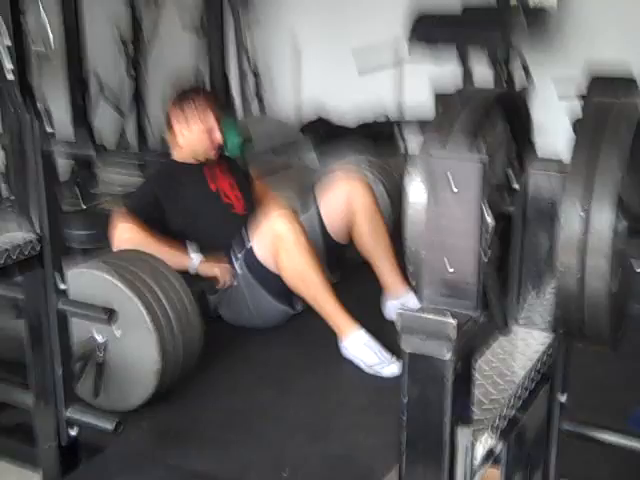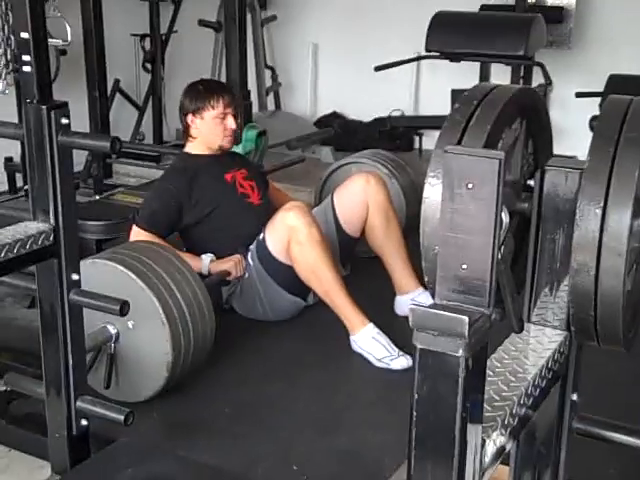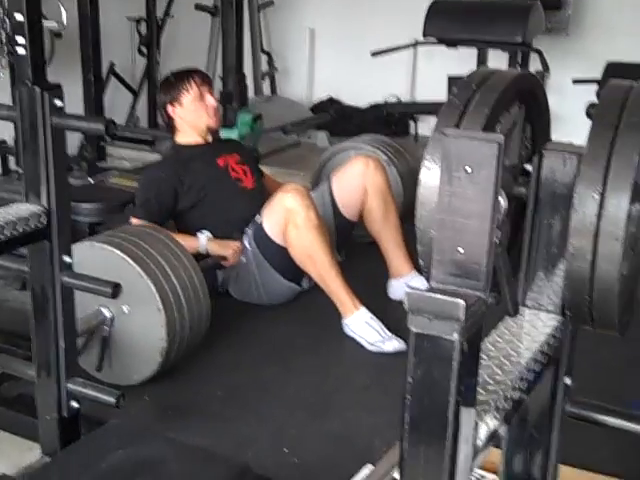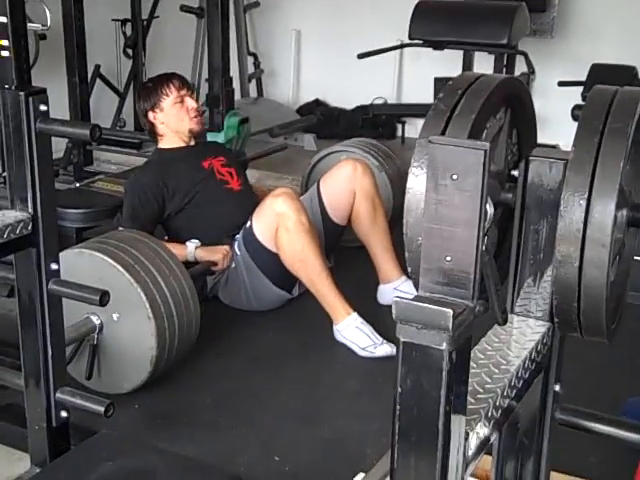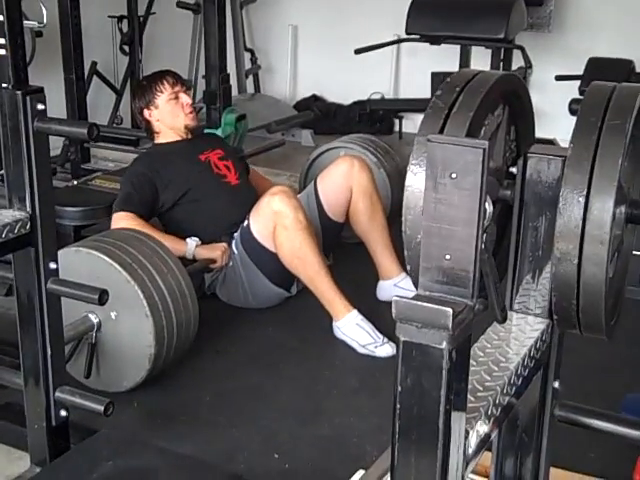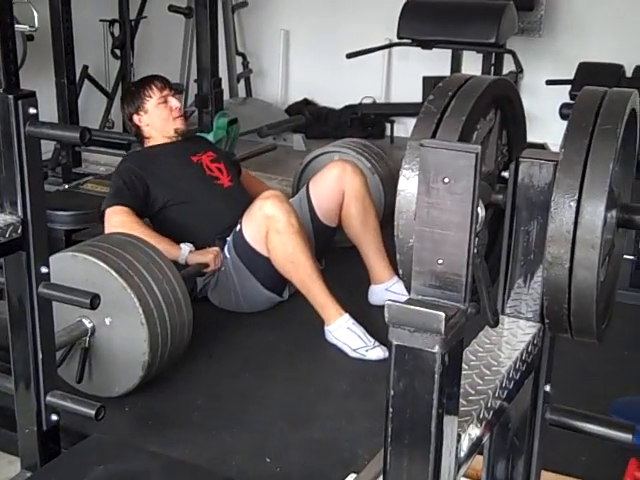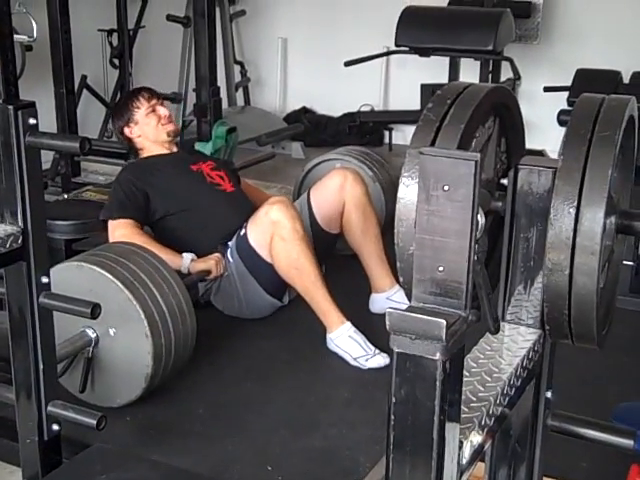
dt=0.3s
person 1, frame 1
left shoulder: (220, 162)
right shoulder: (160, 187)
left elbow: (255, 187)
right elbow: (123, 237)
left wrist: (294, 229)
right wrist: (197, 262)
left hip: (282, 261)
left knee: (350, 187)
right knee: (280, 222)
left ankle: (399, 296)
right ankle: (351, 336)
person 1, frame 2
left shoulder: (234, 161)
right shoulder: (176, 183)
right elbow: (139, 245)
left wrist: (312, 223)
right wrist: (207, 264)
left hip: (300, 260)
right hip: (251, 282)
left knee: (366, 185)
right knee: (295, 216)
left ankle: (410, 294)
right ankle: (362, 332)
person 1, frame 3
left shoulder: (232, 148)
right shoulder: (165, 173)
left wrist: (313, 204)
right wrist: (206, 243)
left hip: (293, 244)
right hip: (247, 266)
left knee: (364, 169)
right knee: (292, 198)
left ankle: (403, 279)
right ankle: (354, 317)
person 1, frame 4
left shoulder: (217, 151)
right shoulder: (151, 177)
left wrist: (298, 214)
right wrist: (195, 250)
left hip: (285, 248)
right hip: (237, 271)
left knee: (352, 172)
right knee: (282, 202)
left ankle: (393, 284)
right ankle: (345, 322)
person 1, frame 5
left shoulder: (211, 142)
right shoulder: (148, 168)
right elbow: (122, 227)
left wrist: (299, 207)
right wrist: (194, 248)
left hip: (283, 242)
right hip: (234, 267)
left knee: (350, 168)
right knee: (279, 202)
left ankle: (393, 281)
right ankle: (346, 318)
person 1, frame 6
left shoulder: (200, 145)
right shoulder: (138, 167)
left elbow: (242, 178)
right elbow: (116, 224)
left wrist: (292, 209)
right wrist: (186, 253)
left hip: (278, 246)
right hip: (227, 271)
left knee: (343, 173)
right knee: (272, 206)
left ankle: (385, 285)
right ankle: (338, 323)
person 1, frame 7
left shoulder: (200, 158)
right shoulder: (135, 178)
left elbow: (243, 190)
right elbow: (121, 236)
left wrist: (296, 217)
right wrist: (188, 263)
left hip: (278, 253)
right hip: (229, 274)
left knee: (344, 181)
right knee: (277, 213)
left ankle: (386, 293)
right ankle: (339, 330)
